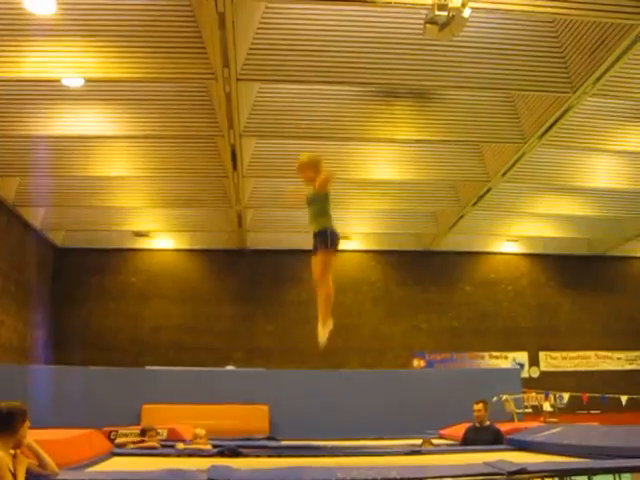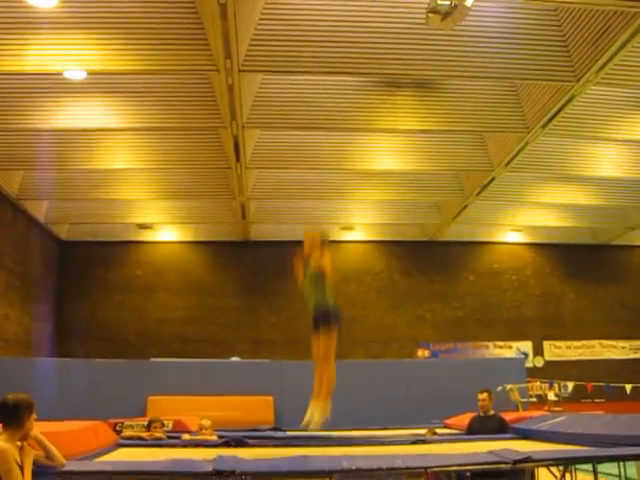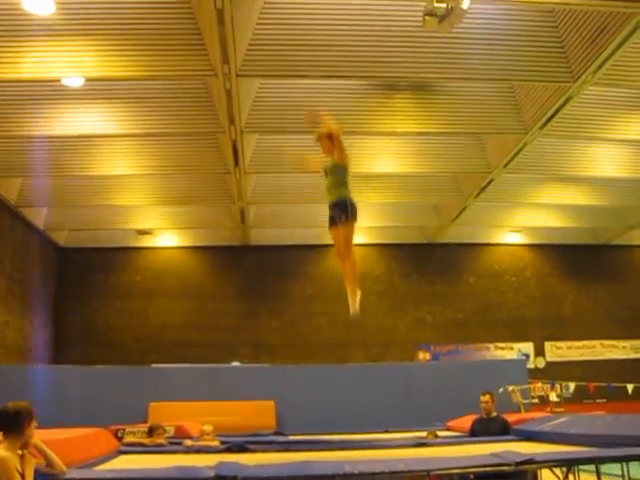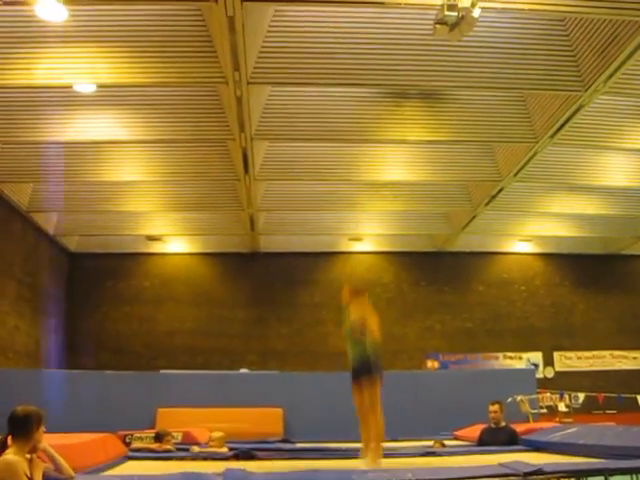
dt=0.7s
person 1, frame 1
left shoulder: (321, 182)
right shoulder: (314, 188)
left elbow: (328, 175)
left hip: (326, 235)
right hip: (318, 237)
left knee: (323, 279)
right knee: (319, 281)
left ankle: (326, 321)
right ankle: (324, 322)
person 1, frame 2
left shoulder: (322, 259)
right shoulder: (312, 265)
left elbow: (328, 271)
right elbow: (303, 282)
right wrist: (300, 264)
left hip: (327, 313)
right hip: (318, 314)
left knee: (326, 359)
right knee: (318, 360)
left ankle: (323, 401)
right ankle: (317, 404)
person 1, frame 3
left shoulder: (340, 155)
right shoulder: (330, 161)
left elbow: (336, 133)
left wrist: (321, 120)
left hip: (344, 205)
right hip: (334, 208)
left knee: (346, 250)
right knee: (341, 252)
left ankle: (353, 290)
right ankle: (352, 291)
person 1, frame 4
left shoulder: (364, 310)
right shoulder: (351, 312)
left elbow: (374, 331)
left hip: (369, 363)
right hip: (357, 366)
left knee: (373, 410)
right knee: (362, 412)
left ankle: (375, 453)
right ankle: (367, 454)
